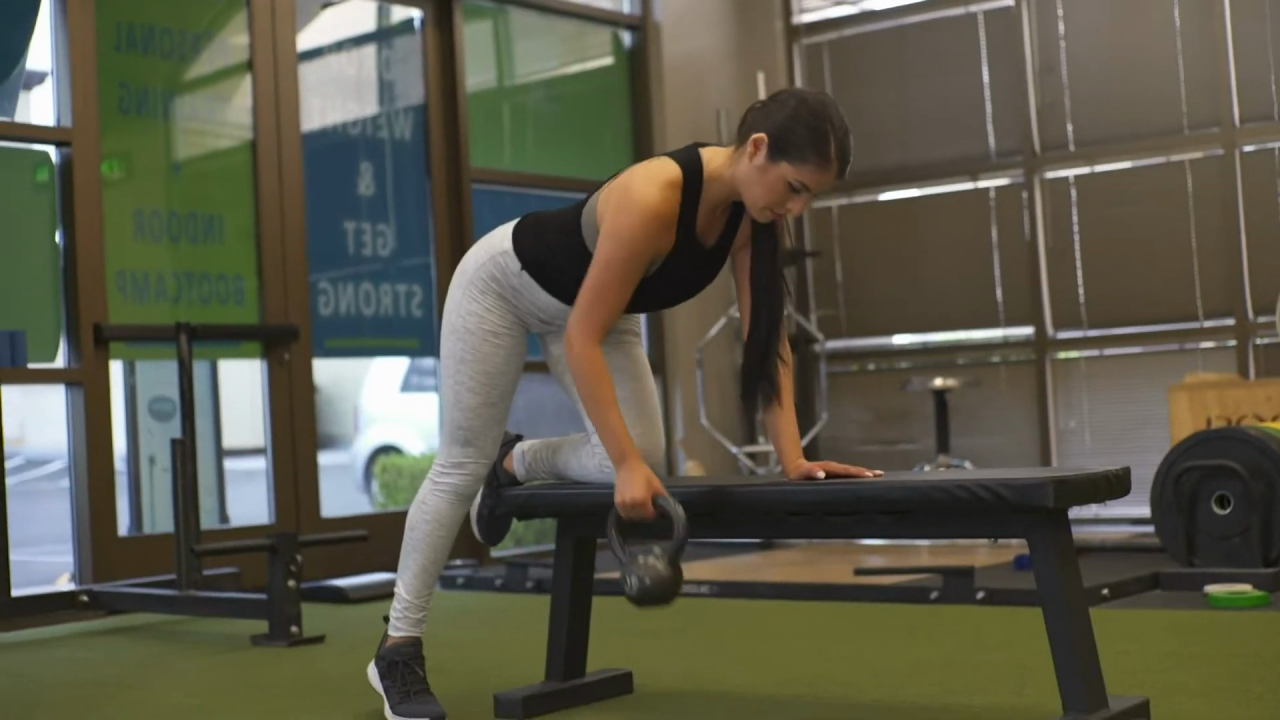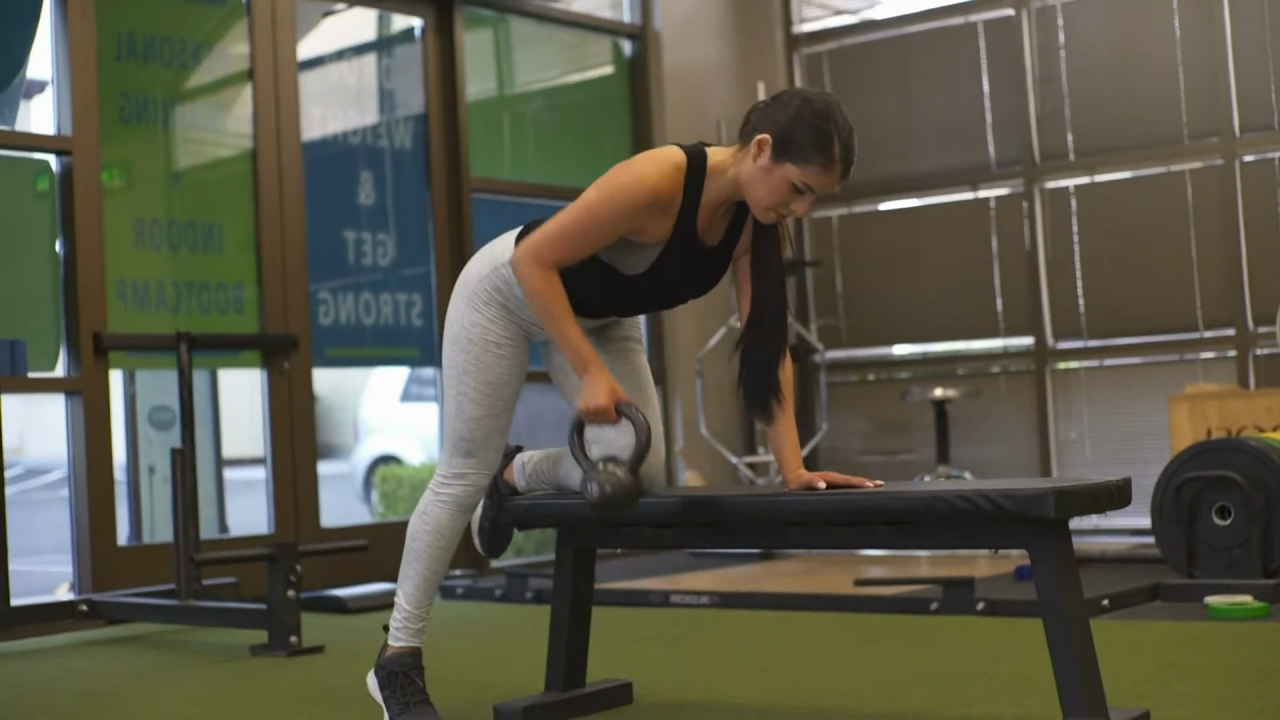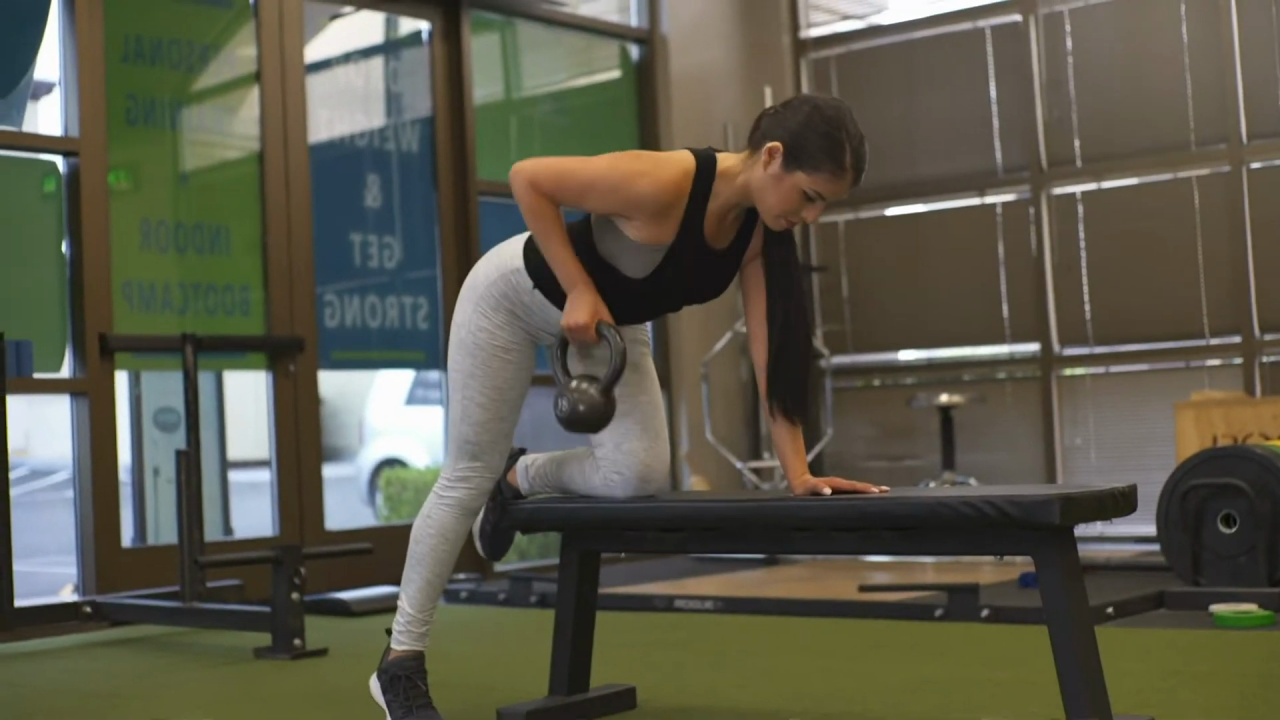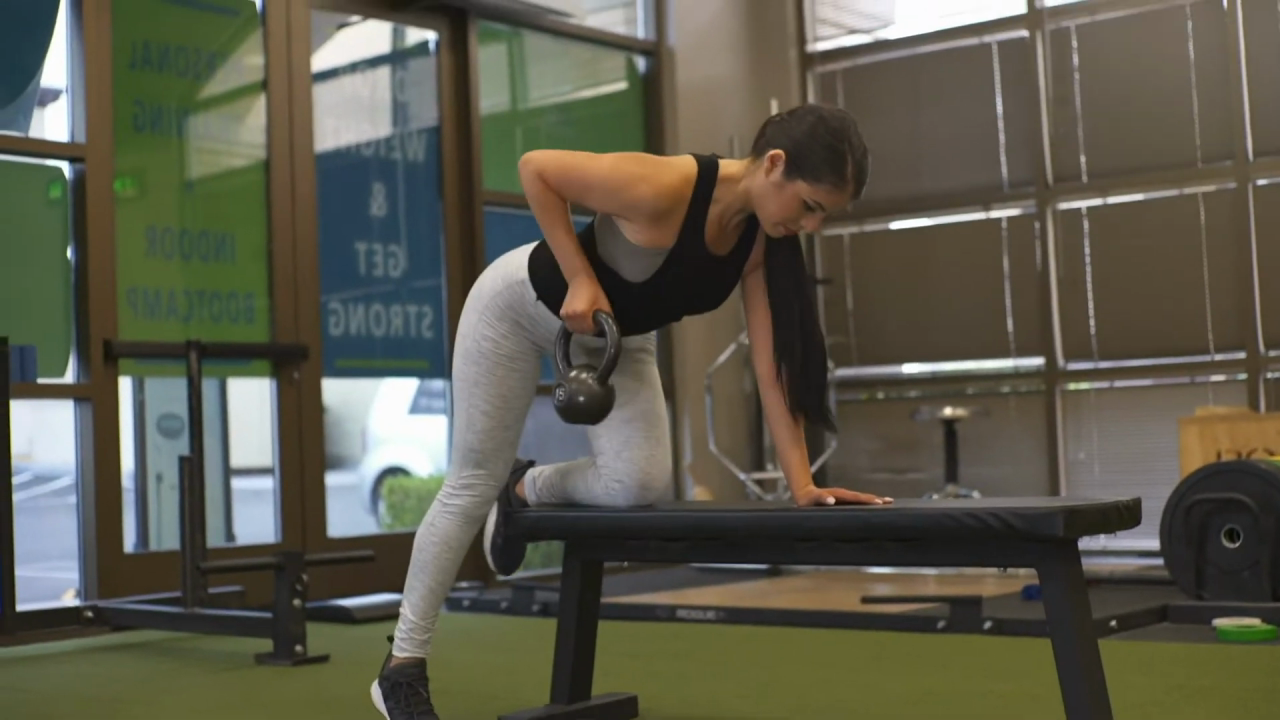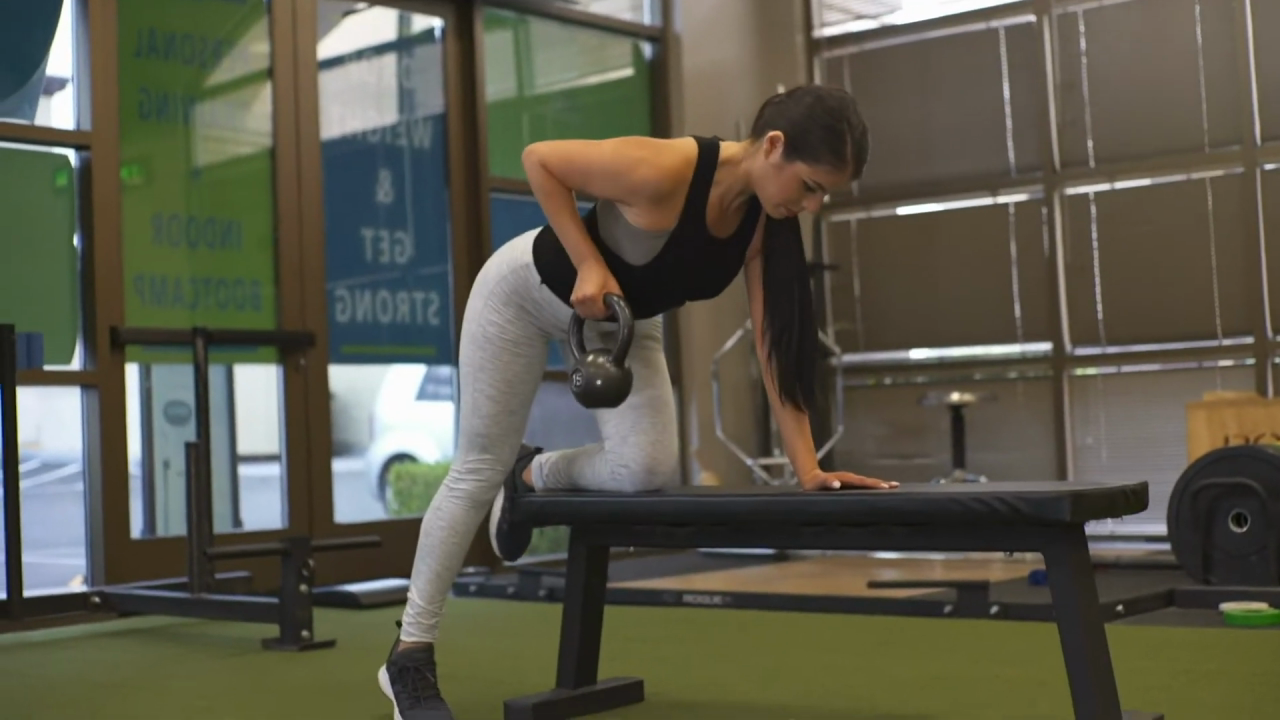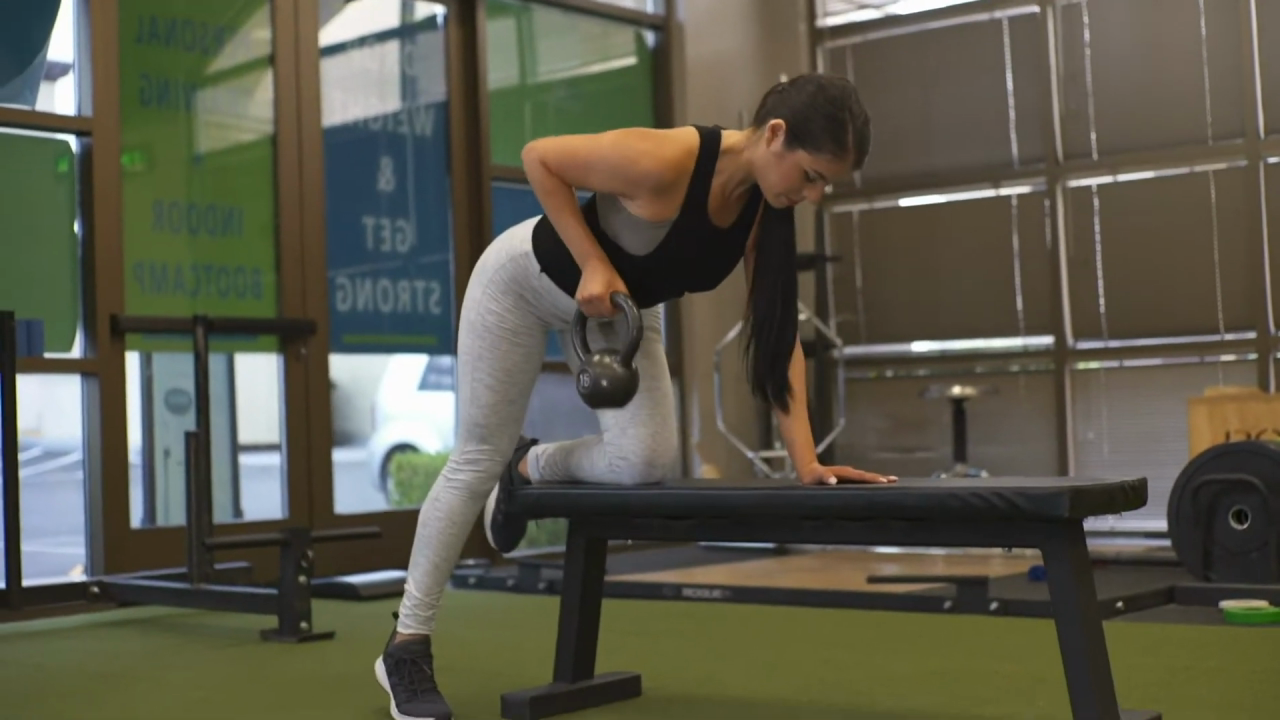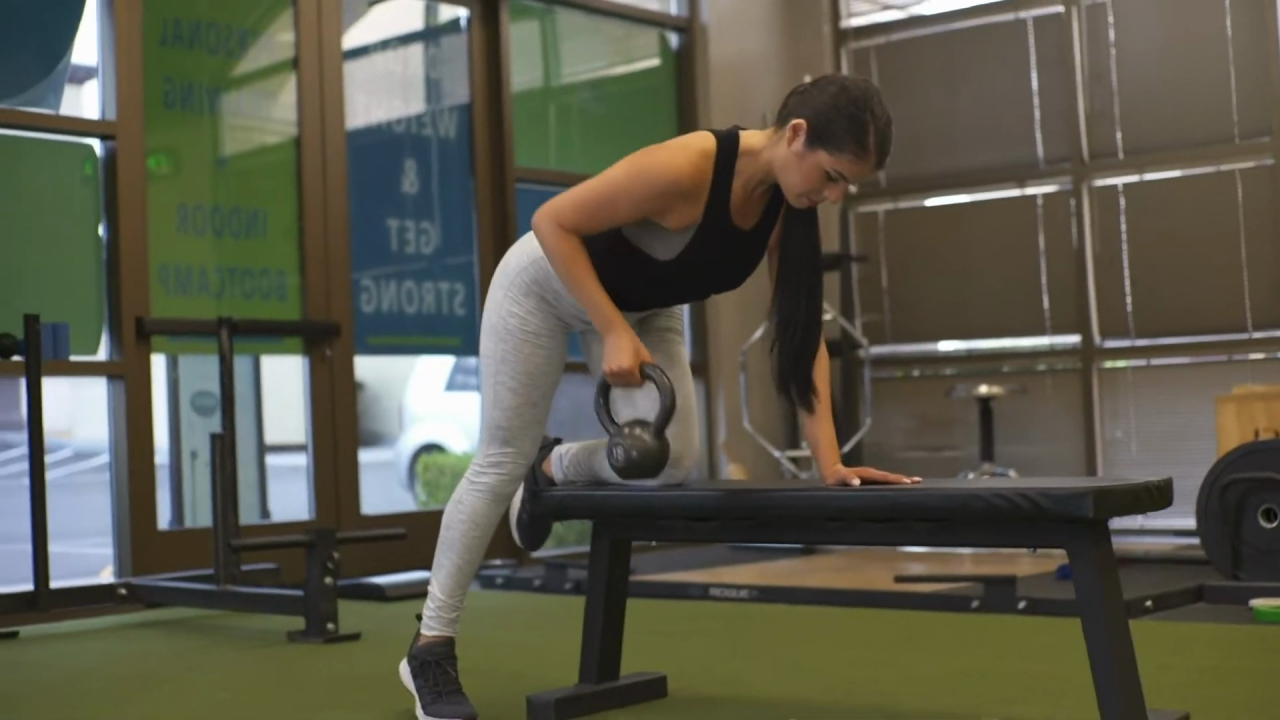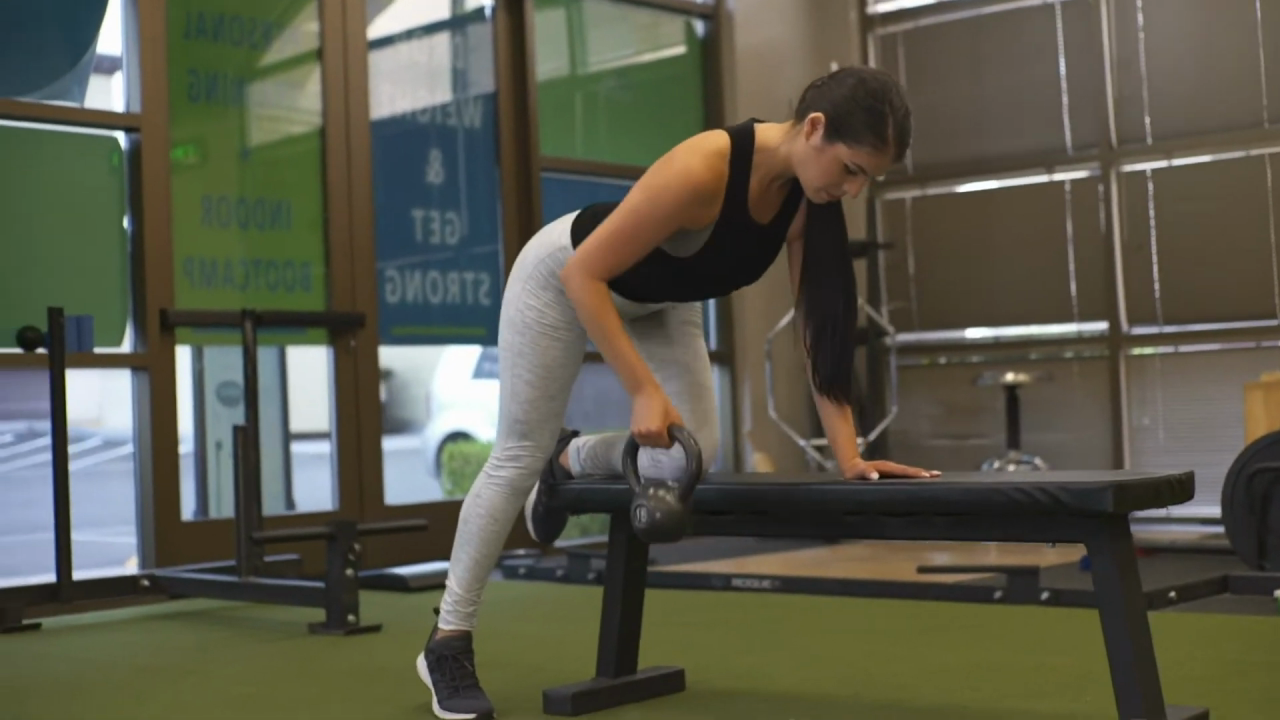
dt=0.2s
person 1, frame 1
left shoulder: (753, 209)
right shoulder: (654, 195)
left elbow: (768, 336)
right elbow: (579, 340)
left wrist: (792, 457)
right wrist: (623, 467)
left hip: (591, 306)
right hip: (506, 281)
left knee: (641, 459)
right knee: (462, 465)
left ankle: (516, 461)
right ankle: (397, 648)
person 1, frame 2
left shoulder: (754, 215)
right shoulder: (657, 181)
left elbow: (763, 341)
right elbow: (534, 261)
left wrist: (792, 467)
right wrist: (587, 372)
left hip: (600, 313)
right hip: (507, 290)
left knee: (638, 470)
right knee: (464, 475)
left ankle: (516, 474)
right ankle: (397, 657)
person 1, frame 3
left shoulder: (761, 223)
right shoulder: (663, 181)
left elbow: (772, 349)
right elbow: (526, 177)
left wrist: (798, 473)
right wrist: (578, 290)
left hip: (612, 315)
right hip: (515, 294)
left knee: (640, 476)
right knee: (469, 477)
left ankle: (521, 479)
right ankle: (400, 660)
person 1, frame 4
left shoulder: (763, 232)
right shoulder: (662, 186)
left elbow: (774, 359)
right elbow: (534, 166)
left wrist: (801, 483)
right wrist: (581, 278)
left hip: (613, 330)
right hip: (521, 304)
left knee: (641, 485)
right knee: (472, 486)
left ankle: (528, 490)
right ankle: (401, 667)
person 1, frame 5
left shoulder: (768, 216)
right shoulder: (664, 169)
left elbow: (779, 340)
right elbow: (539, 157)
left wrist: (806, 467)
right wrist: (589, 265)
left hip: (620, 315)
right hip: (526, 292)
left knee: (648, 469)
right knee: (479, 469)
left ankle: (533, 476)
right ankle: (410, 654)
person 1, frame 6
left shoulder: (769, 201)
right shoulder: (666, 159)
left elbow: (779, 331)
right elbow: (538, 157)
left wrist: (806, 460)
right wrist: (592, 261)
left hip: (624, 301)
right hip: (526, 280)
left knee: (647, 461)
right knee: (478, 460)
left ankle: (531, 466)
right ankle: (406, 645)
person 1, frame 7
left shoulder: (789, 200)
right shoulder: (685, 166)
left elbow: (800, 331)
right elbow: (551, 220)
left wrist: (829, 461)
right wrist: (612, 333)
left hip: (645, 304)
right hip: (546, 279)
left knee: (671, 461)
right knee: (501, 462)
left ankle: (555, 466)
right ankle: (430, 647)
person 1, frame 8
left shoulder: (811, 194)
right shoulder: (702, 169)
left elbow: (821, 325)
right elbow: (581, 273)
left wrist: (847, 455)
right wrist: (644, 389)
left hip: (658, 301)
right hip: (566, 279)
left knee: (688, 456)
right knee: (519, 457)
left ankle: (572, 458)
right ankle: (447, 642)
